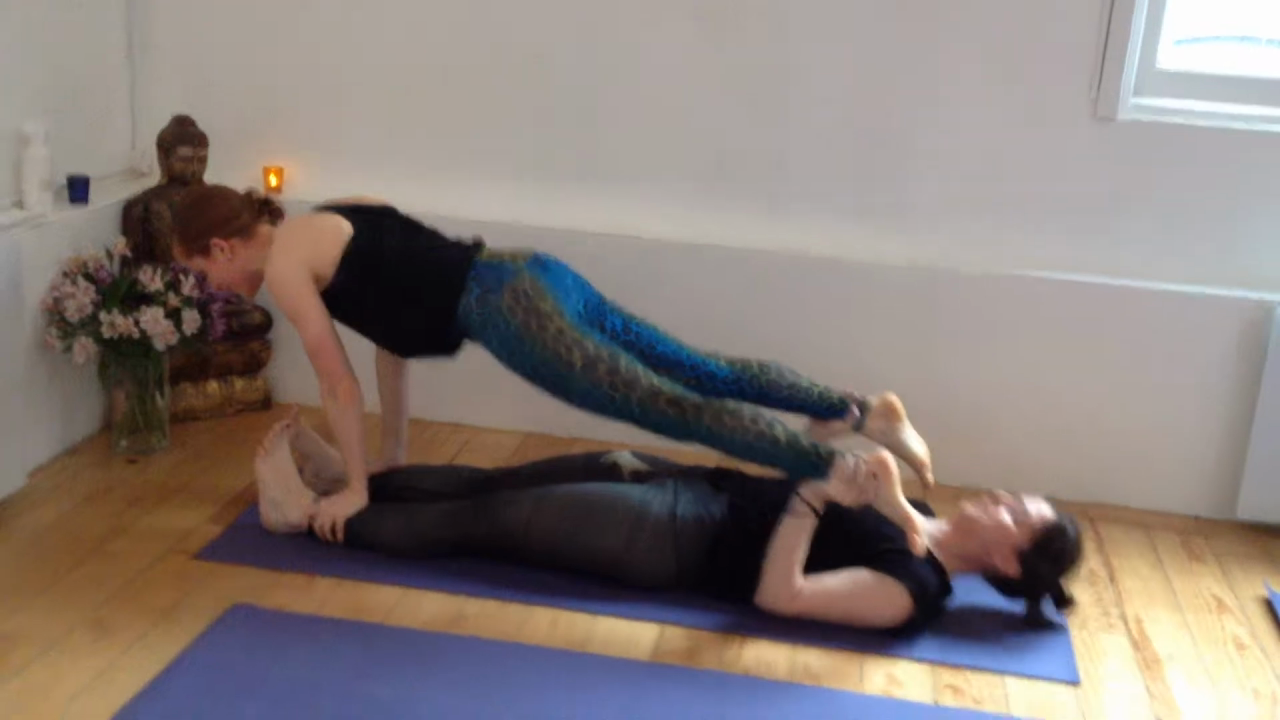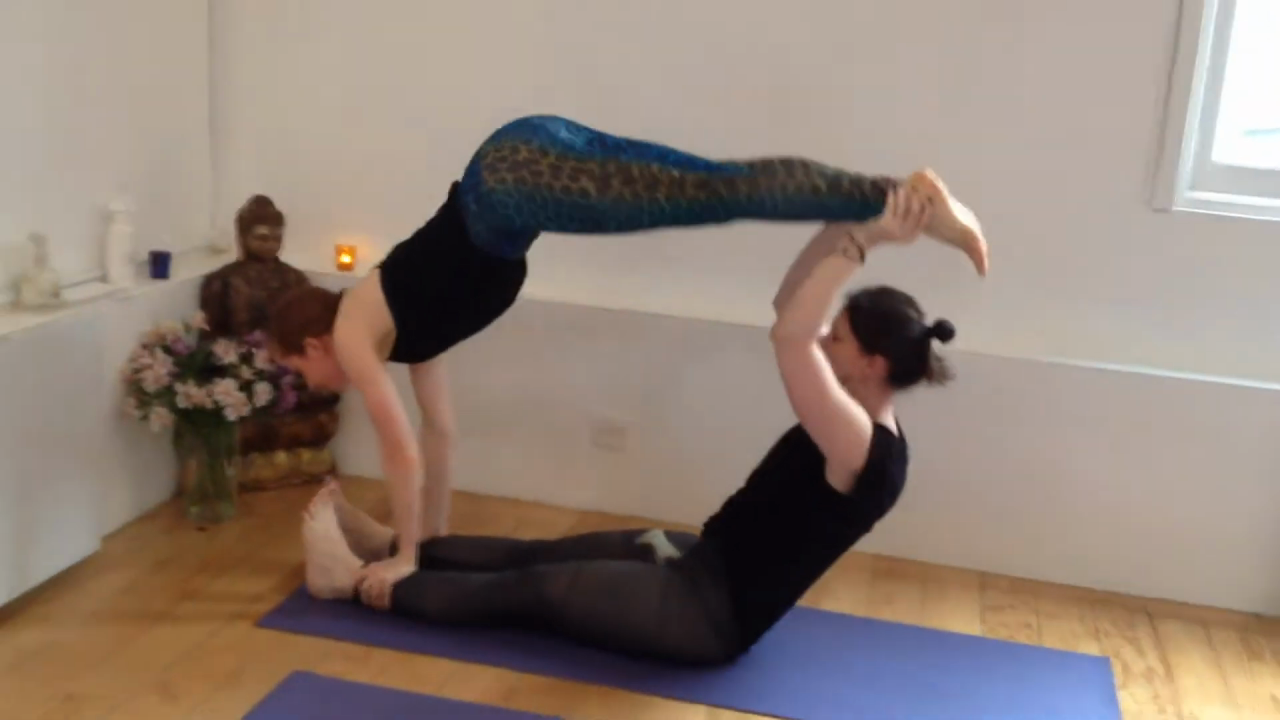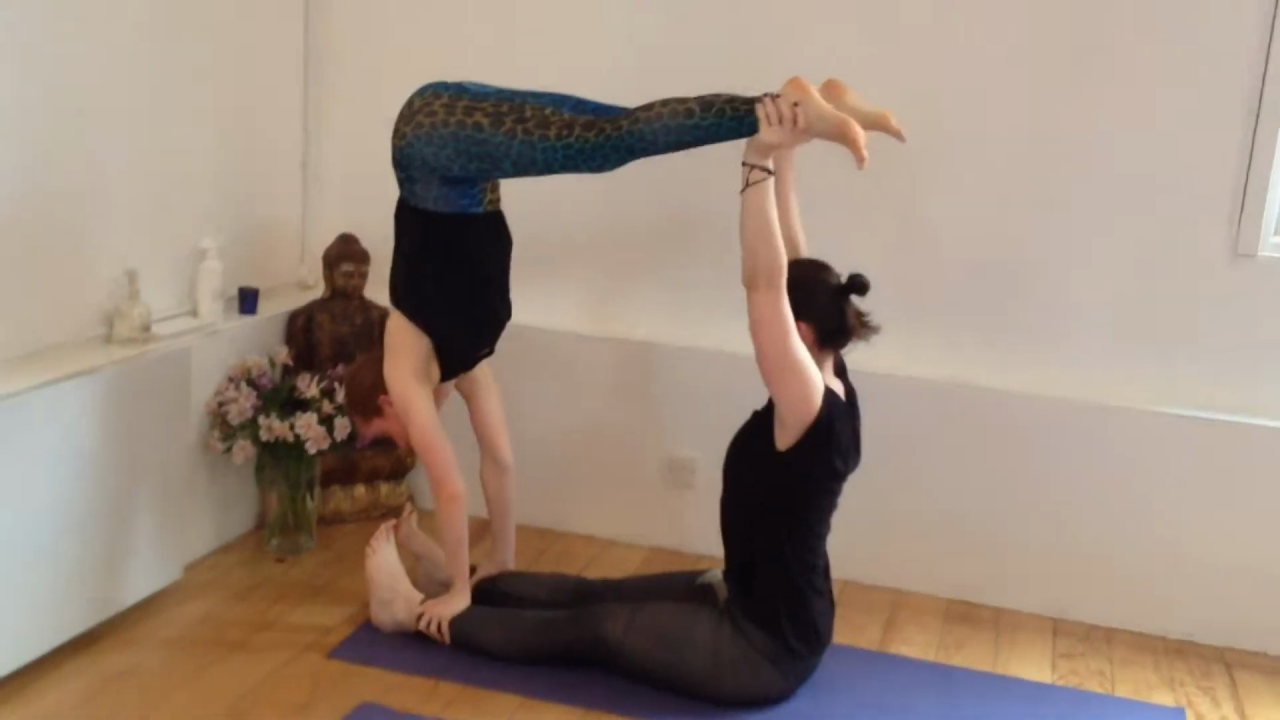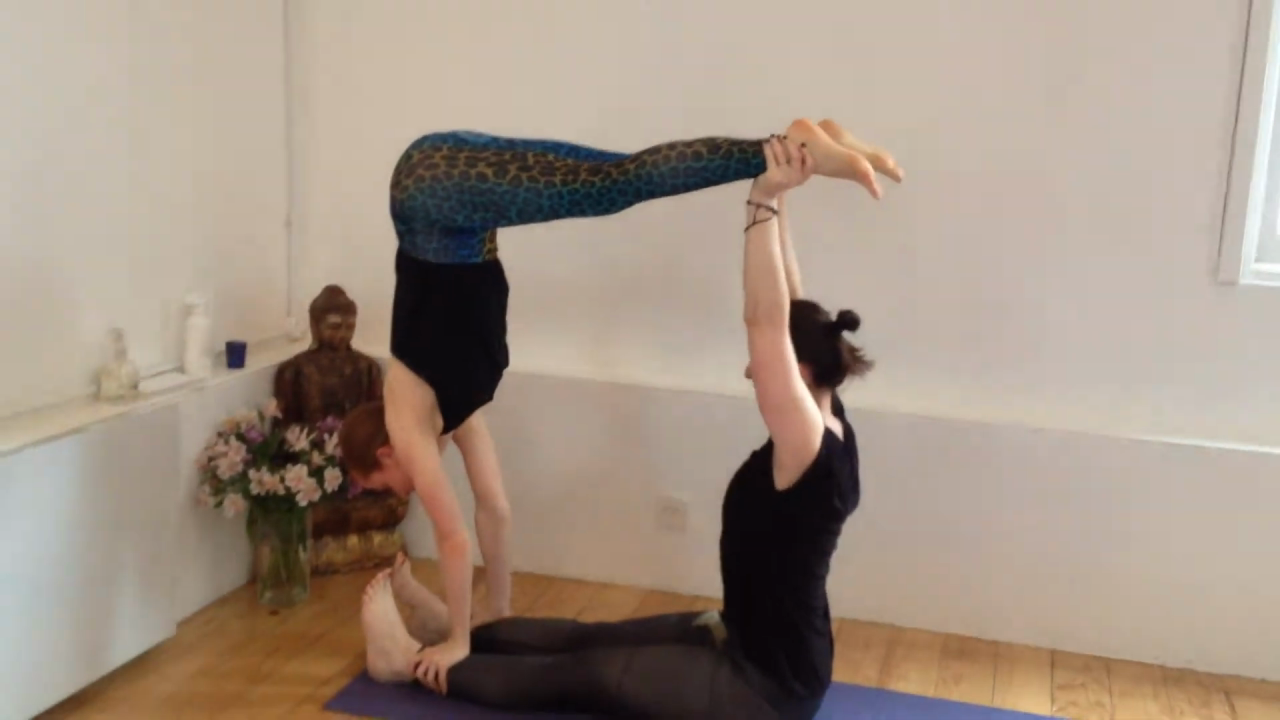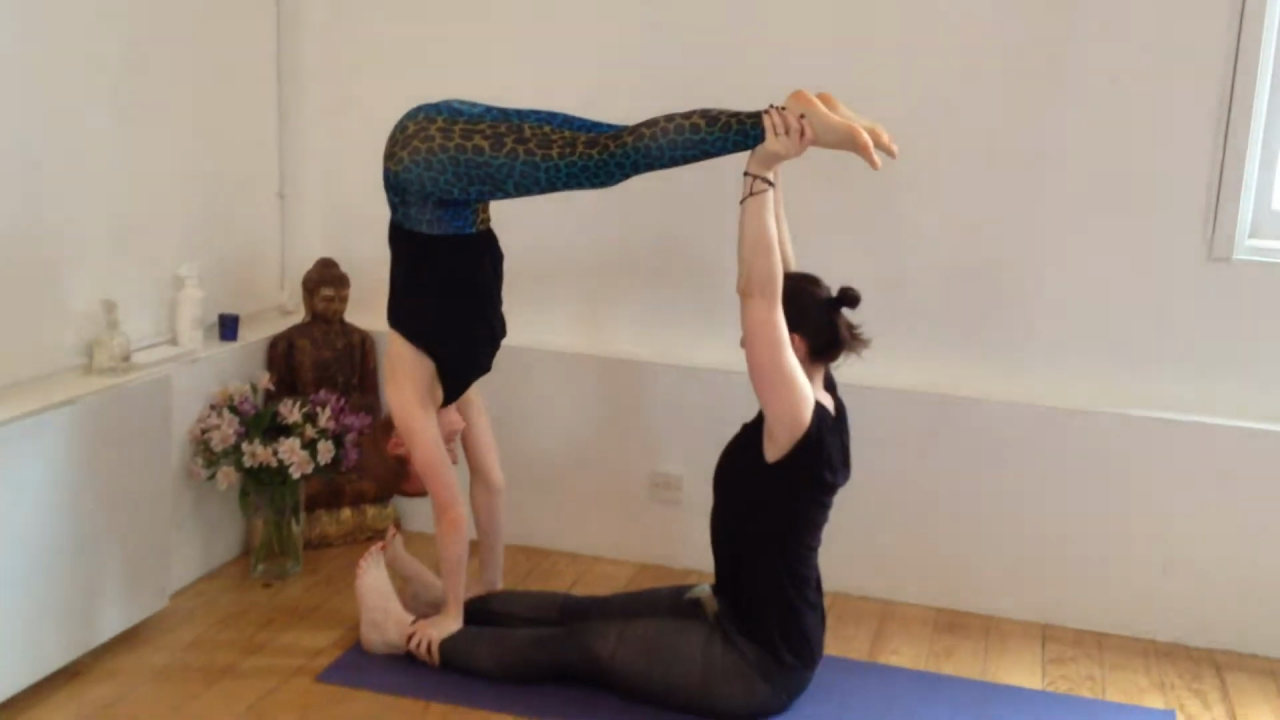
dt=1s
person 1, frame 1
left shoulder: (913, 590)
right shoulder: (917, 521)
left elbow: (776, 592)
left wrist: (817, 493)
left hip: (679, 544)
right hip: (697, 493)
left knee: (486, 521)
right knee: (489, 482)
left ankle: (314, 518)
right ankle: (347, 479)
person 1, frame 2
left shoulder: (869, 454)
right shoulder: (860, 421)
left elbow: (790, 339)
right elbow: (792, 311)
left wrist: (860, 242)
right wrist: (842, 228)
left hip: (715, 615)
right hip: (707, 566)
left knee: (531, 589)
right knee: (528, 555)
left ankle: (361, 584)
right ankle: (392, 548)
person 1, frame 3
left shoulder: (810, 407)
right shoulder: (831, 387)
left elbow: (763, 285)
right elbow: (786, 276)
left wrist: (759, 161)
right wrist: (781, 160)
left hip: (765, 650)
right hip: (759, 606)
left knee: (590, 628)
right knee: (594, 595)
left ankle: (419, 613)
person 1, frame 4
left shoulder: (809, 448)
right shoulder: (829, 430)
left elbow: (767, 324)
right elbow: (787, 317)
left wrist: (763, 203)
right wrist: (772, 201)
right hip: (755, 642)
right knee: (591, 639)
left ankle: (414, 661)
right ankle: (451, 631)
person 1, frame 5
left shoulder: (800, 422)
right shoulder: (821, 402)
left elbow: (760, 297)
right elbow: (777, 290)
left wrist: (760, 174)
right wrist: (769, 172)
left hip: (759, 661)
right hip: (750, 617)
left knee: (575, 646)
right knee: (582, 612)
left ankle: (408, 635)
right ankle: (444, 604)
person 2, frame 1
left shoulder: (282, 262)
right shoulder: (323, 228)
left elbow: (339, 383)
right elbow: (391, 346)
left wrist: (357, 488)
right wrist: (392, 460)
left hip: (513, 309)
right hip: (531, 279)
left knee: (677, 408)
right knee: (701, 372)
right ankle: (863, 410)
person 2, frame 2
left shoulder: (351, 337)
right shoulder: (396, 321)
left elbow: (403, 455)
right elbow: (438, 430)
left wrist: (404, 557)
right wrist: (433, 533)
left hip: (519, 169)
right hip: (533, 151)
left knee: (713, 194)
right knee: (717, 190)
left ankle: (902, 197)
right ankle: (895, 195)
person 2, frame 3
left shoulder: (404, 375)
right shoulder: (453, 355)
left elbow: (450, 490)
right elbow: (500, 460)
left wrist: (459, 591)
right wrist: (501, 562)
left knee: (610, 141)
person 2, frame 4
left shoulder: (408, 423)
right shoulder: (447, 403)
left elbow: (454, 539)
right elbow: (495, 509)
left wrist: (457, 641)
right wrist: (497, 608)
left knee: (615, 183)
person 2, frame 5
left shoulder: (413, 398)
right shoulder: (439, 379)
left elbow: (451, 512)
right elbow: (489, 482)
left wrist: (451, 614)
right wrist: (490, 584)
left knee: (611, 155)
